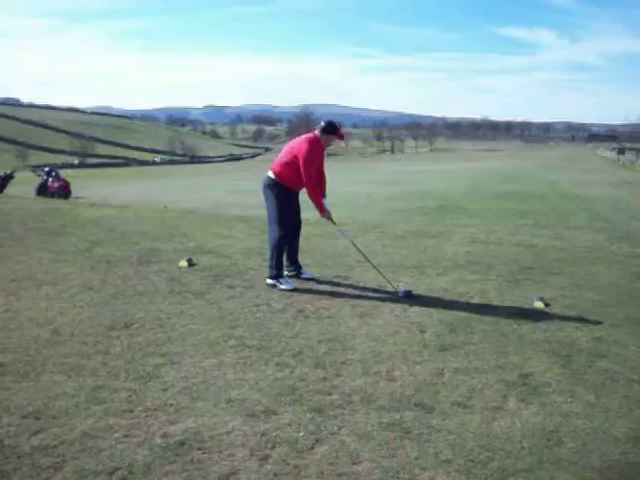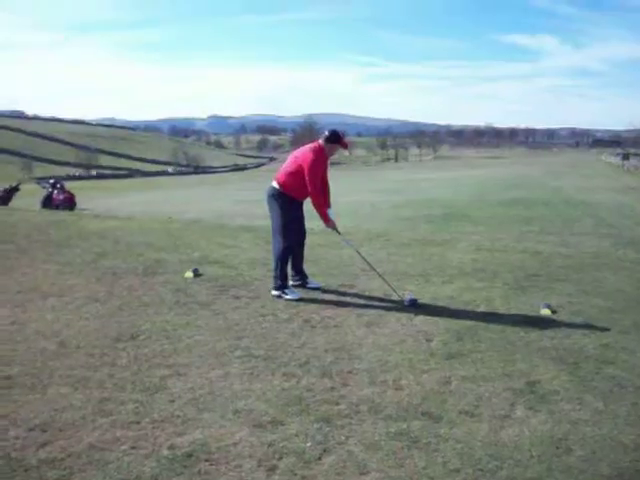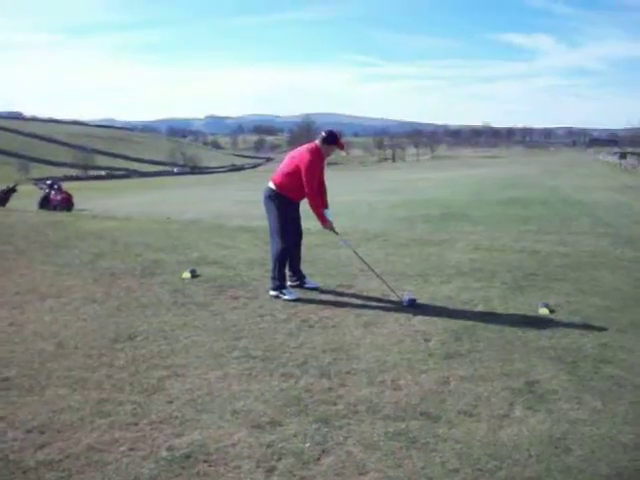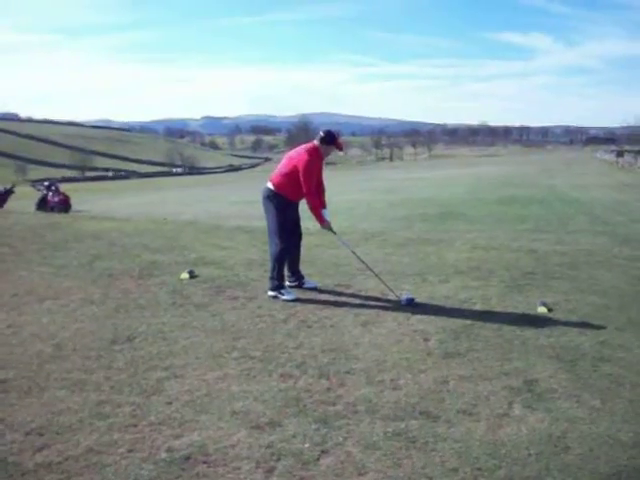
dt=0.2s
person 1, frame 1
left shoulder: (317, 146)
right shoulder: (307, 147)
left elbow: (319, 175)
right elbow: (309, 182)
left wrist: (324, 202)
right wrist: (322, 209)
left hip: (289, 187)
right hip: (276, 186)
left knee: (294, 227)
right knee: (280, 230)
left ankle: (292, 267)
right ankle: (274, 275)
person 1, frame 2
left shoulder: (321, 155)
right shoulder: (312, 157)
left elbow: (323, 184)
right elbow: (314, 192)
left wrist: (328, 211)
right wrist: (326, 219)
left hip: (293, 197)
right hip: (280, 196)
left knee: (298, 237)
right knee: (285, 240)
left ankle: (298, 277)
right ankle: (279, 286)
person 1, frame 3
left shoulder: (316, 155)
right shoulder: (309, 158)
left elbow: (320, 185)
right elbow: (311, 193)
left wrist: (326, 212)
right wrist: (323, 220)
left hip: (289, 198)
right hip: (277, 197)
left knee: (295, 238)
right knee: (283, 241)
left ankle: (296, 277)
right ankle: (277, 286)
person 1, frame 4
left shoulder: (315, 156)
right shoulder: (307, 158)
left elbow: (318, 186)
right elbow: (309, 193)
left wrist: (324, 212)
right wrist: (321, 220)
left hip: (288, 199)
right hip: (275, 198)
left knee: (295, 238)
right knee: (281, 242)
left ankle: (294, 278)
right ankle: (275, 287)
